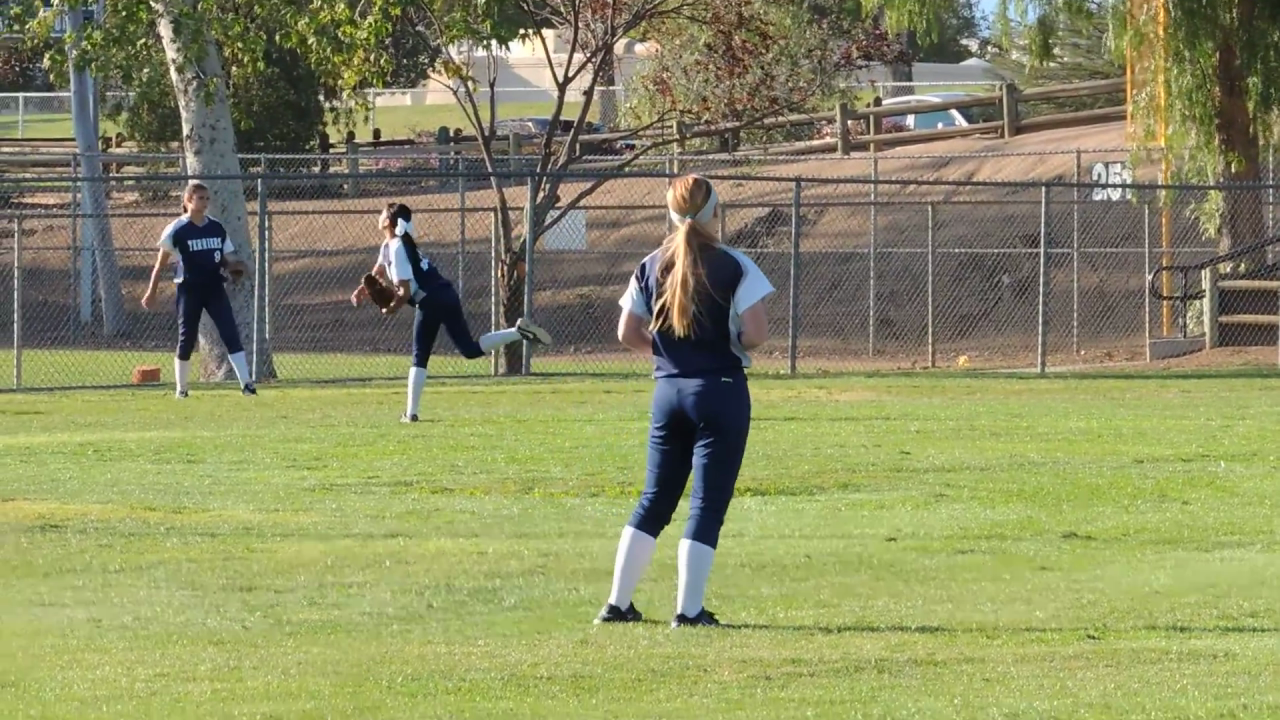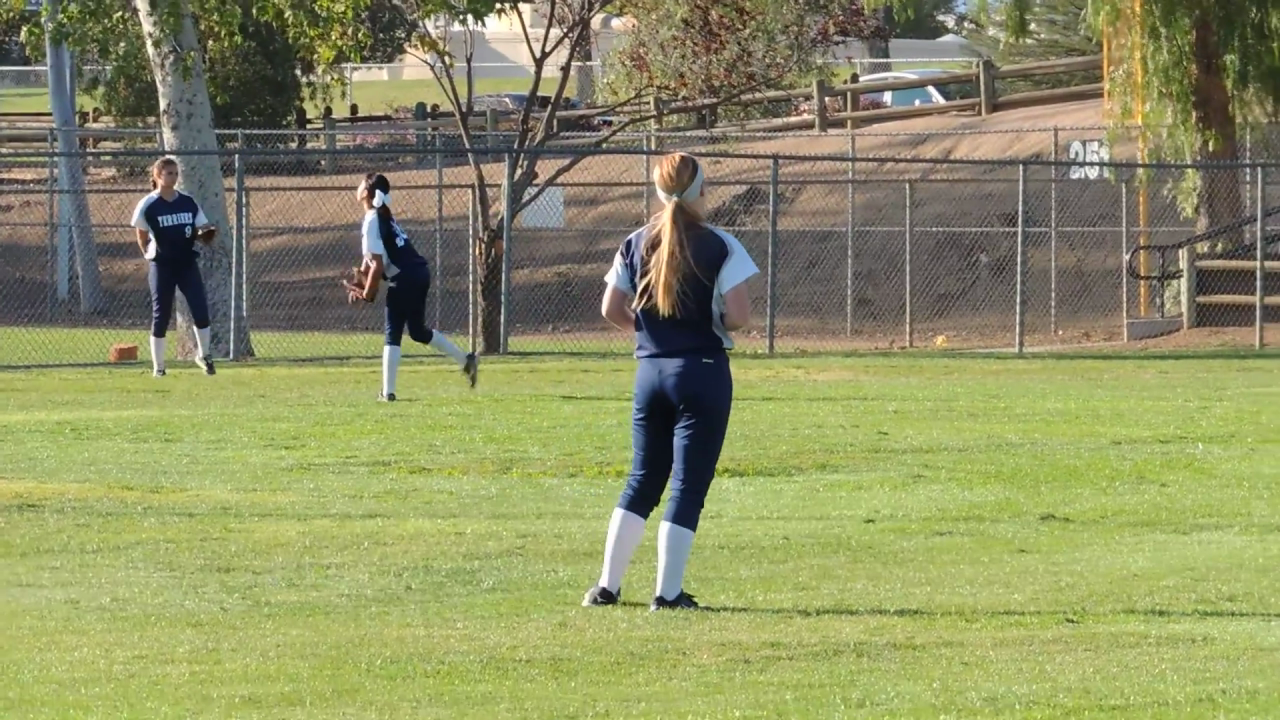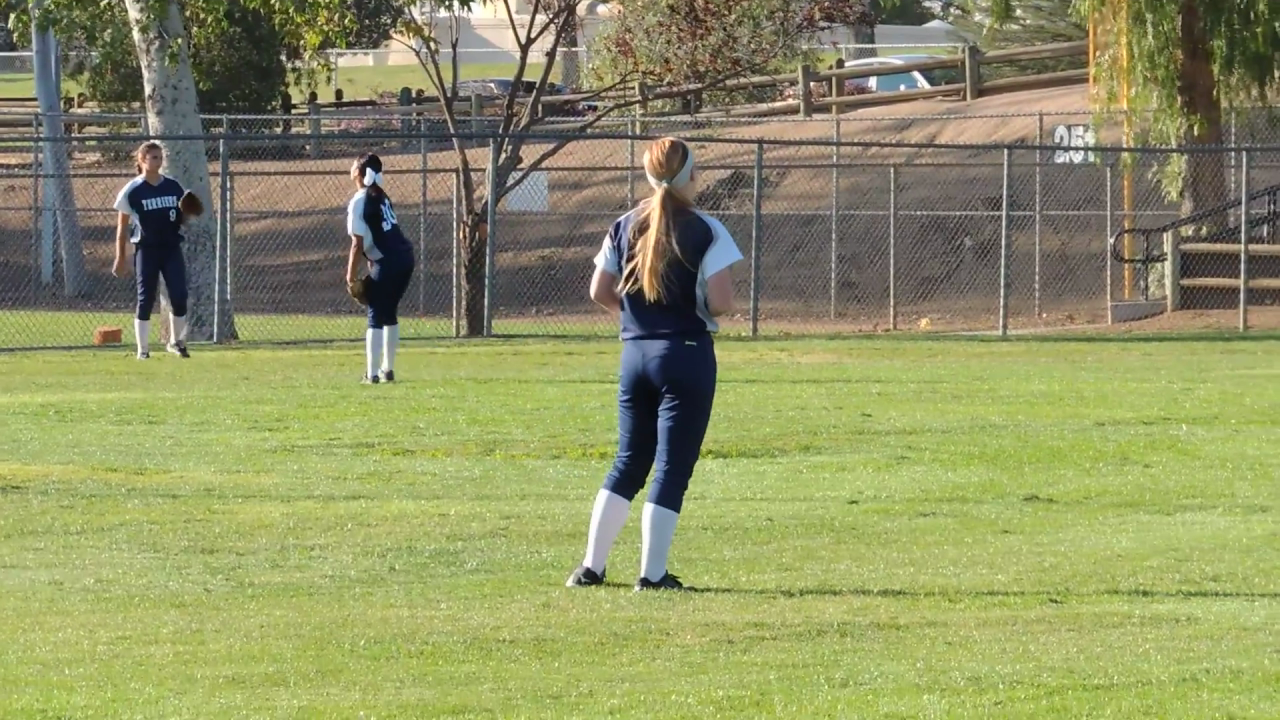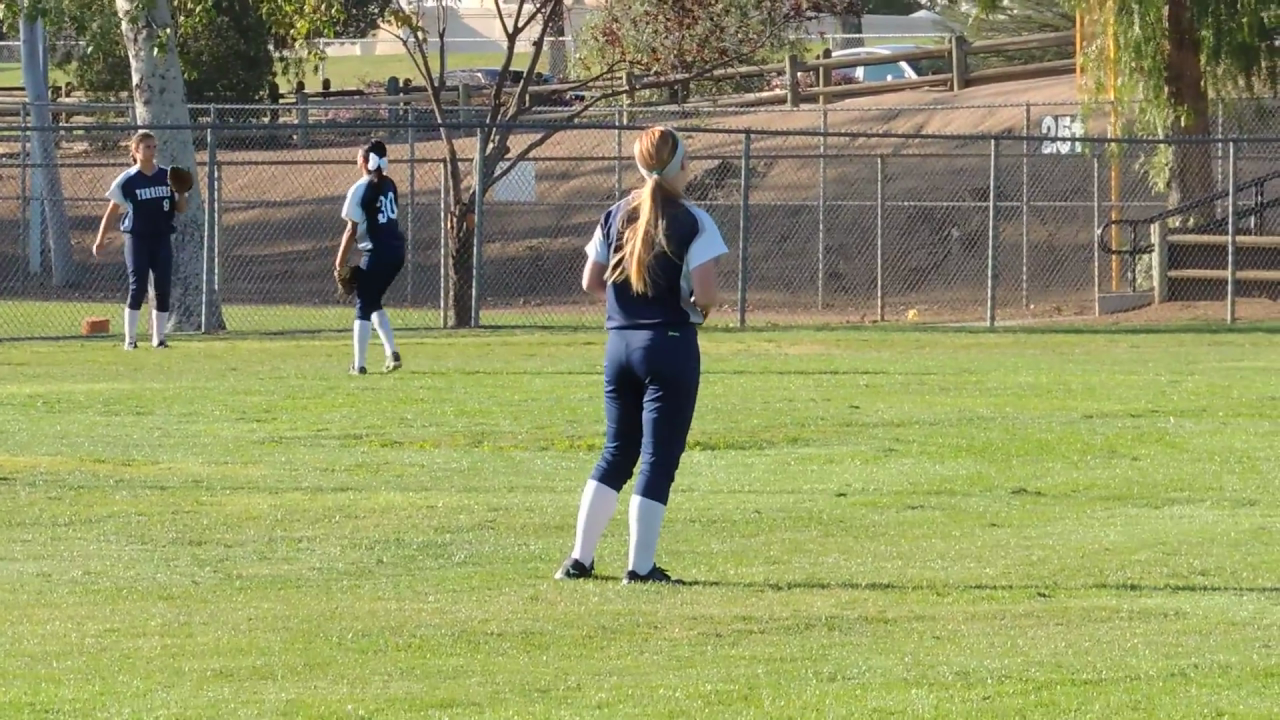
dt=0.2s
person 1, frame 1
left shoulder: (651, 266)
right shoulder: (733, 265)
left elbow: (628, 334)
right elbow: (757, 334)
right wrist: (731, 344)
left hip: (668, 393)
right hip: (720, 392)
left knee: (655, 499)
right knee: (708, 504)
left ankle: (617, 603)
right ankle: (688, 610)
person 1, frame 2
left shoulder: (636, 243)
right shoulder: (719, 244)
left elbow: (611, 309)
right elbow: (739, 315)
right wrist: (713, 324)
left hip: (651, 372)
right hip: (702, 374)
left knee: (643, 480)
right knee: (688, 486)
left ankle: (606, 587)
right ankle: (668, 594)
person 1, frame 3
left shoulder: (626, 226)
right shoulder: (705, 230)
left elbow: (599, 292)
right elbow: (721, 302)
right wrist: (698, 309)
left hip: (635, 354)
right hip: (685, 356)
left knee: (629, 461)
right knee: (672, 467)
left ankle: (590, 566)
right ankle: (652, 574)
person 1, frame 4
left shoulder: (616, 215)
right shoulder: (692, 221)
left elbow: (591, 282)
right elbow: (705, 294)
right wrist: (694, 302)
left hip: (619, 344)
right hip: (669, 347)
left knee: (617, 452)
right knee: (659, 458)
left ankle: (579, 559)
right ankle: (640, 568)
person 2, frame 1
left shoulder: (397, 249)
right shoulder: (389, 246)
left elbow: (405, 291)
right elbow: (379, 274)
left wrist: (391, 307)
right wrist: (361, 291)
left hip: (432, 302)
right hip: (447, 296)
left knee: (420, 357)
right knee: (470, 348)
left ankle: (411, 413)
right ankle: (519, 330)
person 2, frame 2
left shoulder: (371, 223)
right shoulder: (380, 216)
left elbow: (377, 265)
right elbow: (371, 256)
left wrist: (368, 292)
right wrist: (359, 283)
left hip: (404, 280)
right hip: (419, 273)
left knee: (393, 335)
right knee: (419, 330)
left ankle: (389, 392)
right ankle: (465, 359)
person 2, frame 3
left shoulder: (358, 203)
right shoulder: (380, 195)
left elbow: (358, 244)
left wrist: (351, 274)
right wrist: (373, 261)
left hip: (387, 263)
right hip: (406, 257)
left knee: (376, 316)
right knee: (389, 314)
left ankle: (372, 374)
right ankle: (387, 370)
person 2, frame 4
left shoulder: (359, 190)
right shoulder: (389, 184)
left elbow: (352, 230)
left wrist: (340, 260)
left hip: (376, 253)
right hip: (397, 250)
left knee: (363, 307)
right knee: (374, 304)
left ankle: (359, 365)
right ankle: (392, 352)
person 3, frame 1
left shoulder: (217, 228)
right shoulder: (176, 230)
left elbow: (226, 258)
right elbow: (162, 262)
left wrist: (235, 266)
right wrist: (151, 290)
left hip: (215, 287)
right hip: (188, 290)
left knee: (231, 333)
right knee: (187, 339)
left ankle: (246, 383)
right ankle: (181, 388)
person 3, frame 2
left shoulder: (189, 202)
right shoulder: (147, 206)
left elbow: (199, 232)
right elbow: (142, 238)
left wrist: (207, 234)
right wrist: (153, 262)
left hip: (187, 263)
right hip: (161, 266)
left knee: (201, 310)
right knee: (161, 315)
left ankle: (204, 355)
right ankle: (159, 366)
person 3, frame 3
left shoulder: (174, 186)
right shoulder: (132, 190)
left elbow: (183, 219)
right elbow: (123, 225)
right wrist: (120, 257)
left hip: (172, 248)
right hip: (146, 249)
left knee: (180, 295)
right knee: (146, 299)
left ankle: (177, 341)
right ankle: (142, 349)
person 3, frame 4
left shoulder: (167, 175)
right shoulder: (126, 180)
left elbow: (181, 209)
right elbow: (112, 211)
left wrist: (181, 192)
right wrist: (100, 239)
left hip: (162, 239)
right hip: (136, 239)
left knee: (163, 289)
right knee: (137, 288)
left ankle: (159, 338)
right ankle: (130, 339)
